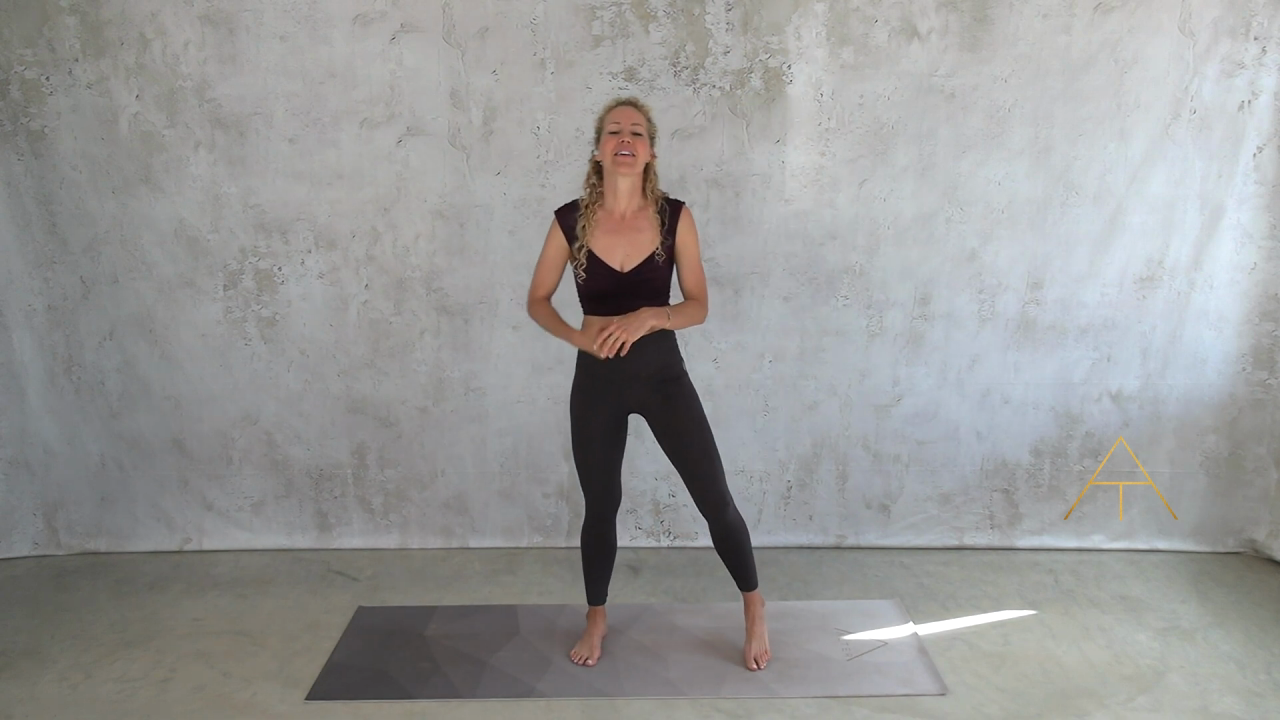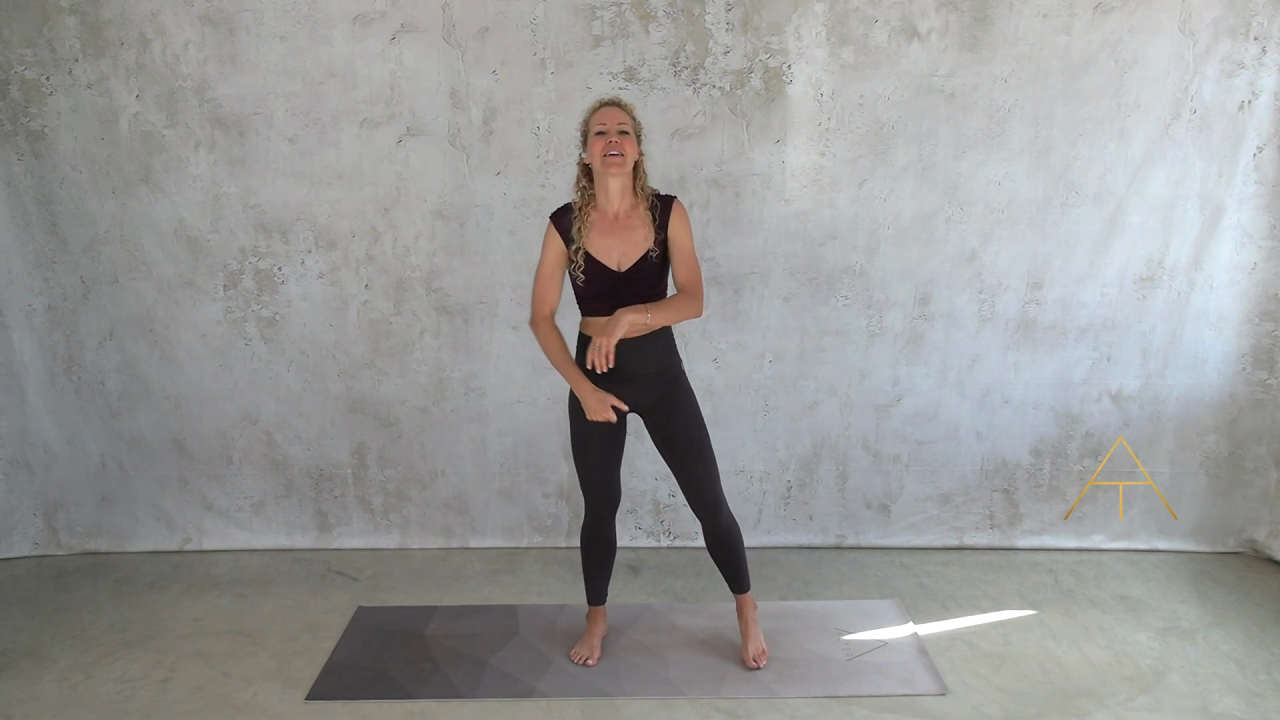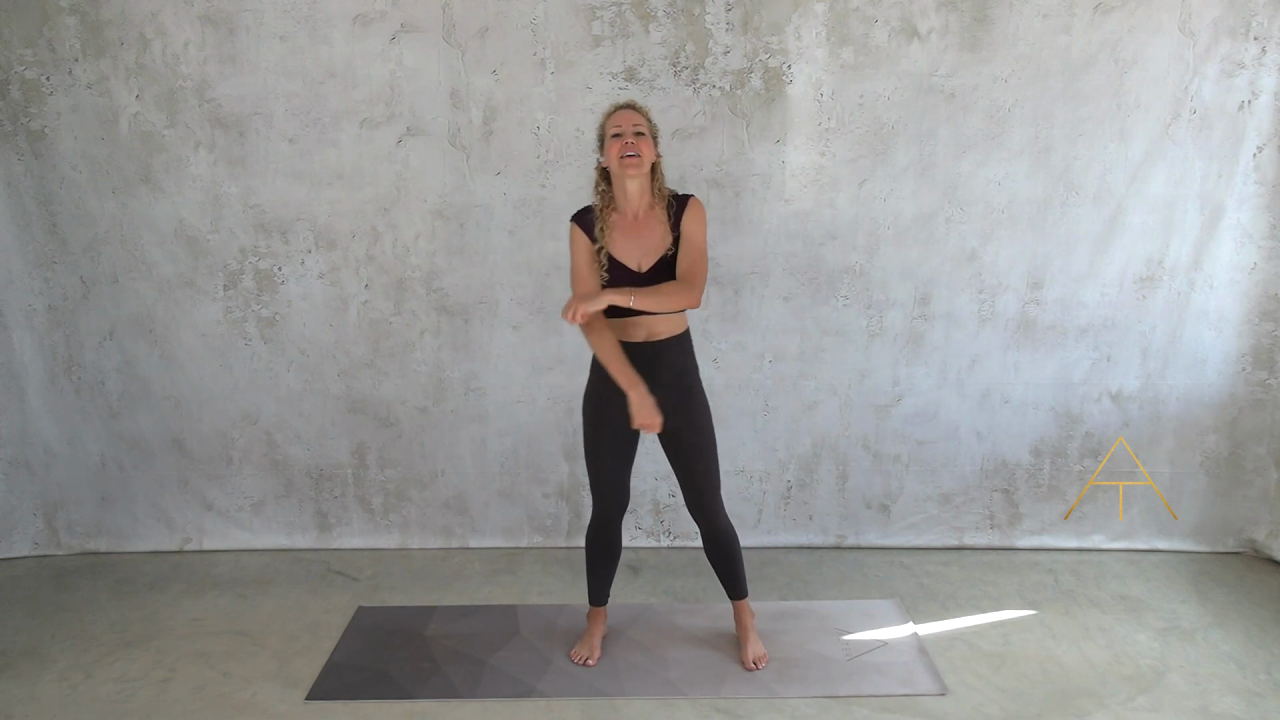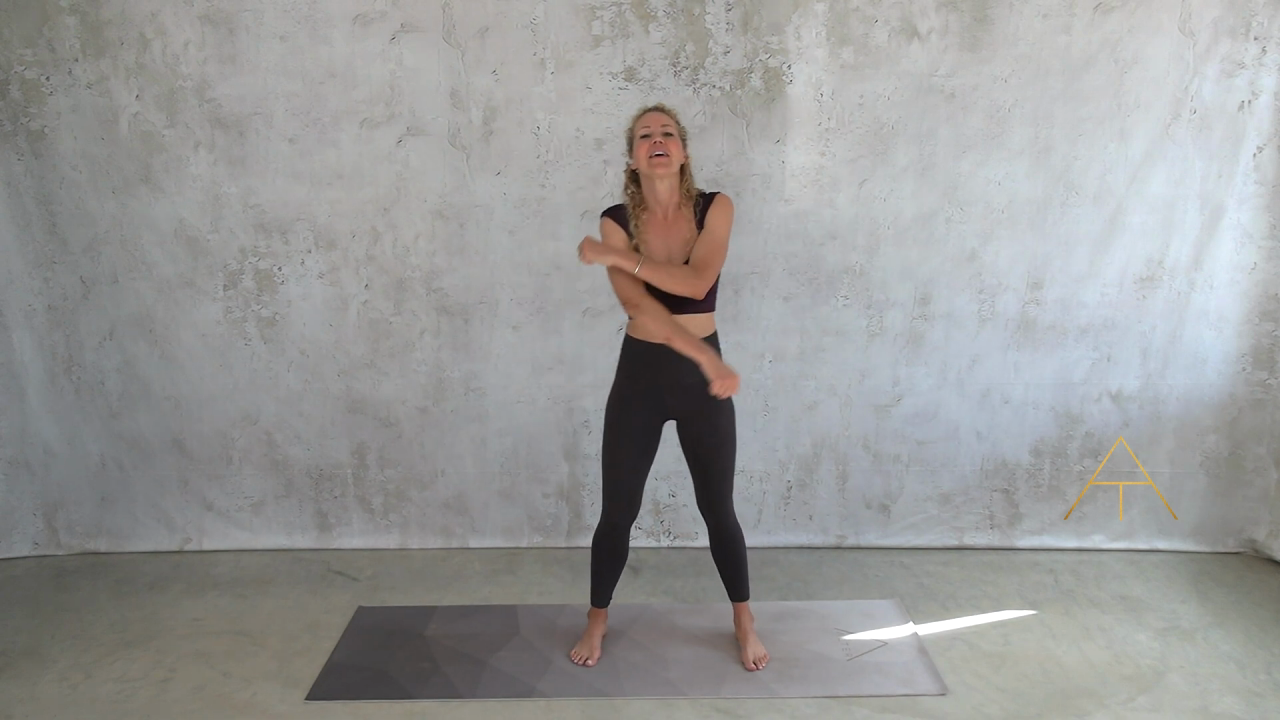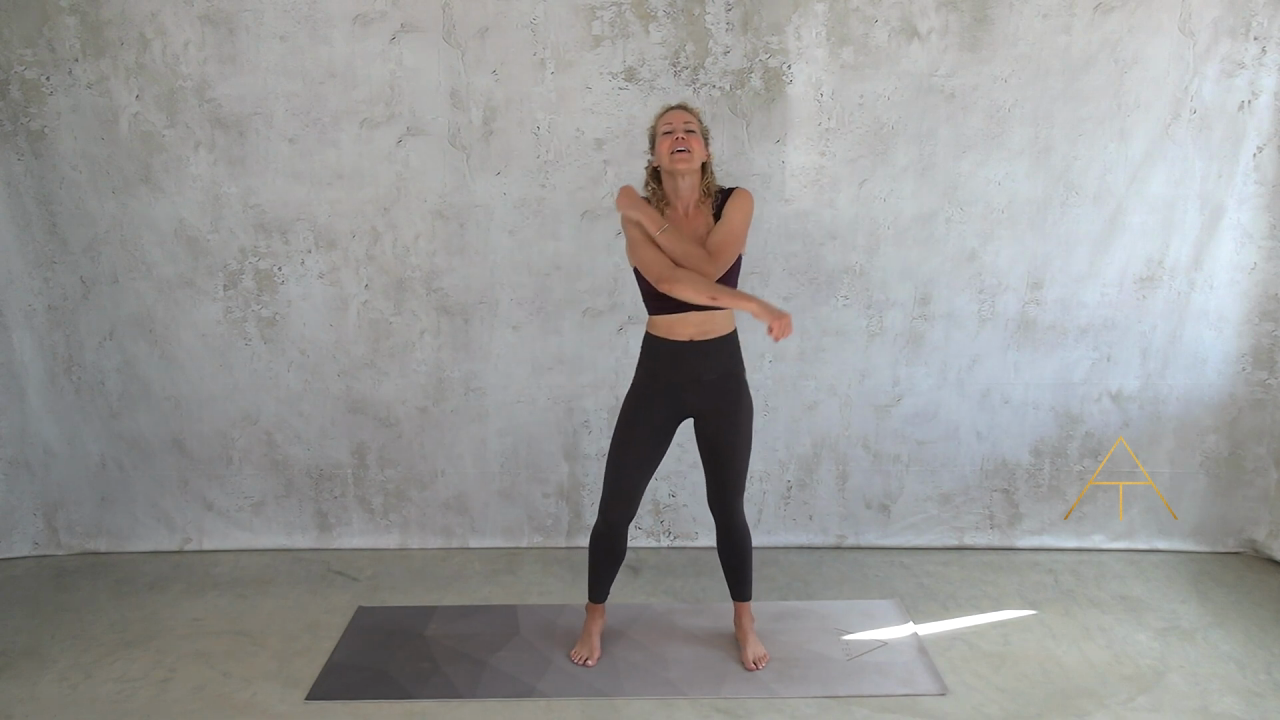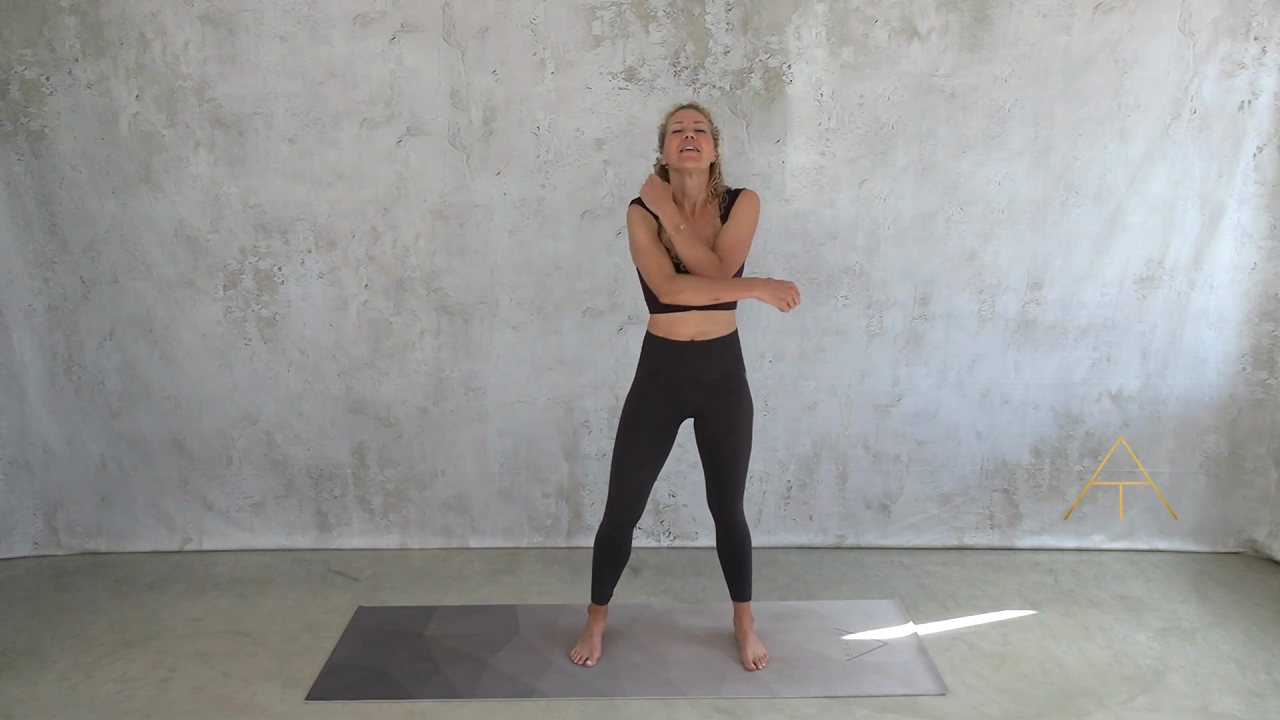
dt=0.2s
person 1, frame 1
left shoulder: (675, 216)
right shoulder: (570, 220)
left elbow: (698, 305)
right elbow: (537, 301)
left wrist: (647, 317)
right wrist: (575, 336)
left hip: (661, 369)
right hip: (596, 375)
left knee: (713, 495)
right knee: (601, 504)
left ankle: (753, 605)
right ankle: (596, 618)
person 1, frame 2
left shoulder: (668, 212)
right shoulder: (564, 224)
left elbow: (693, 301)
right elbow: (541, 318)
left wrist: (627, 317)
right wrist: (579, 387)
left hip: (659, 366)
right hip: (597, 374)
left knee: (708, 499)
right knee: (600, 505)
left ankle: (746, 610)
right ankle: (596, 618)
person 1, frame 3
left shoulder: (686, 210)
right shoulder: (586, 225)
left elbow: (690, 292)
right elbow: (590, 323)
left wrist: (609, 296)
right wrist: (634, 391)
left hip: (677, 370)
right hip: (612, 377)
left knee: (708, 507)
right knee: (608, 508)
left ankle: (744, 617)
right ankle: (597, 618)
person 1, frame 4
left shoulder: (715, 208)
right shoulder: (616, 220)
left elbow: (697, 281)
right elbow: (641, 305)
left wrist: (619, 258)
right wrist: (708, 360)
left hip: (701, 369)
right hip: (640, 374)
left knee: (718, 508)
right knee: (619, 510)
left ankle: (743, 619)
right ankle: (597, 618)
person 1, frame 5
left shoulder: (735, 202)
right shoulder: (637, 212)
left elbow: (709, 266)
right elbow: (673, 283)
left wrist: (650, 219)
right wrist: (756, 305)
left hip: (722, 372)
right hip: (658, 372)
left knee: (728, 506)
right knee: (616, 505)
left ankle: (744, 620)
right ankle: (595, 617)
person 1, frame 6
left shoulder: (742, 203)
right shoulder: (642, 211)
left elbow: (718, 269)
right elbow: (670, 288)
left wrist: (671, 212)
right wrist: (762, 287)
left hip: (722, 372)
right hip: (659, 372)
left knee: (728, 507)
right knee: (622, 507)
left ankle: (744, 621)
right ankle: (596, 618)
